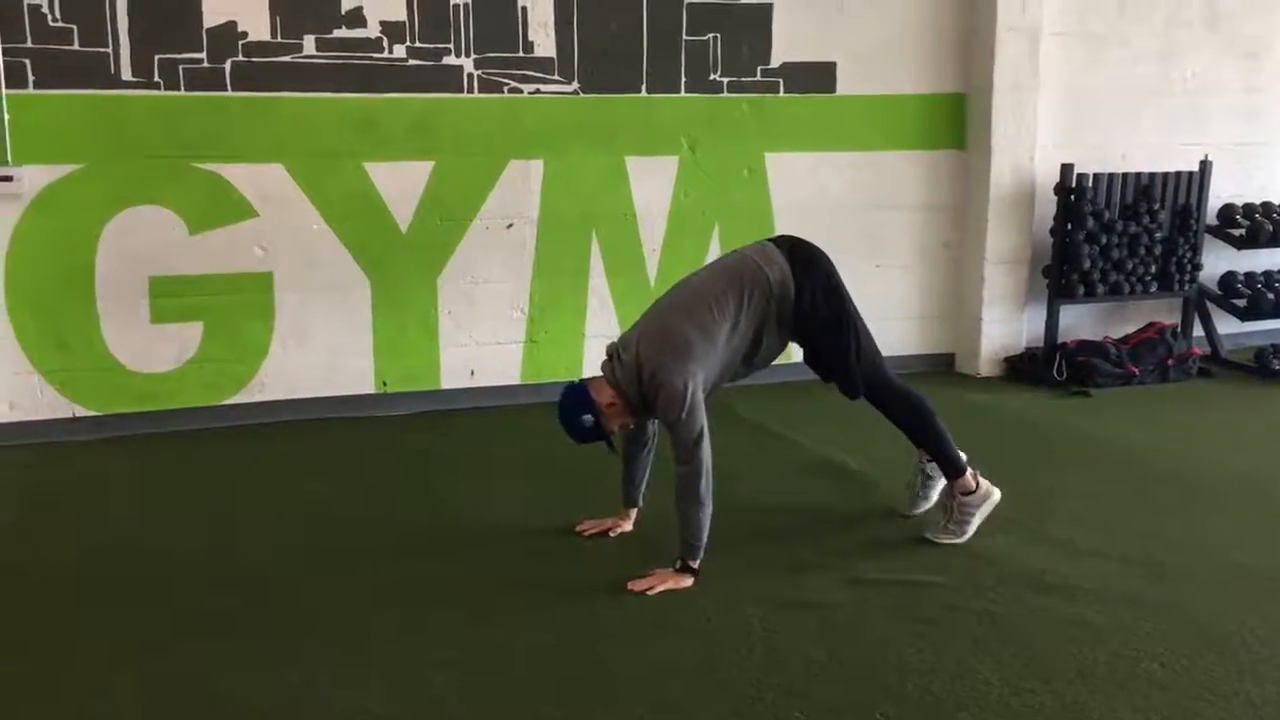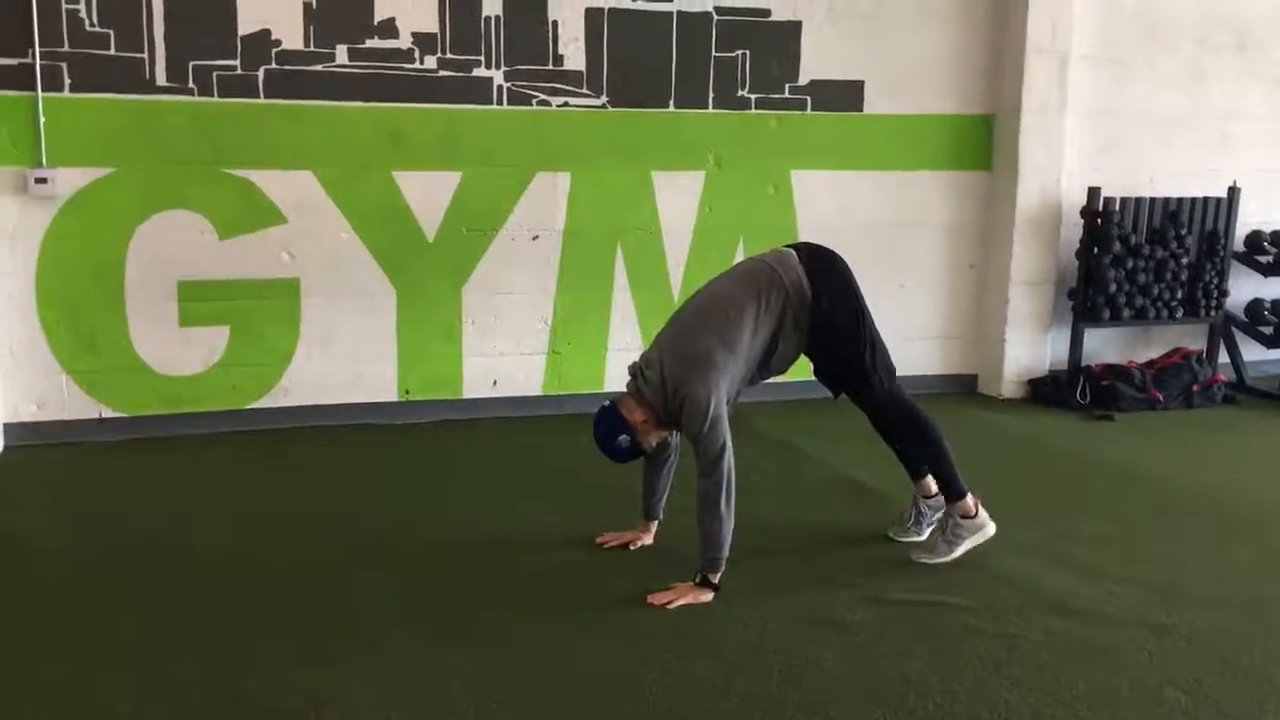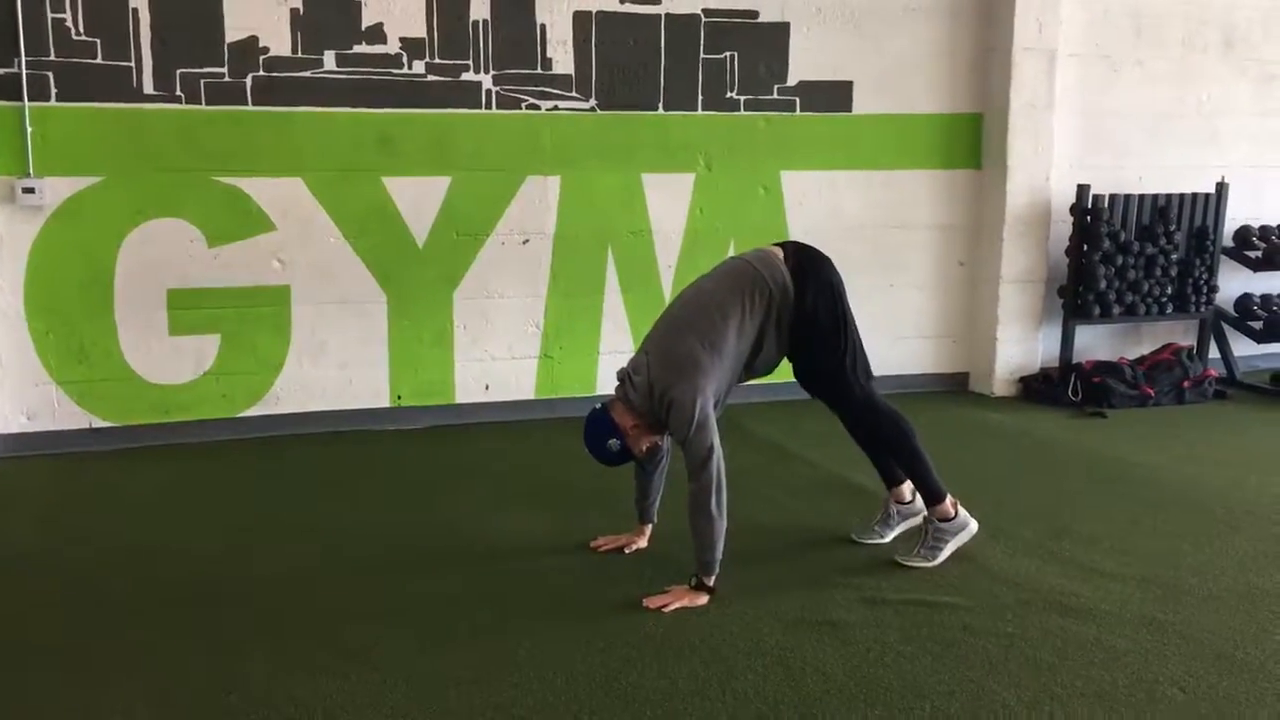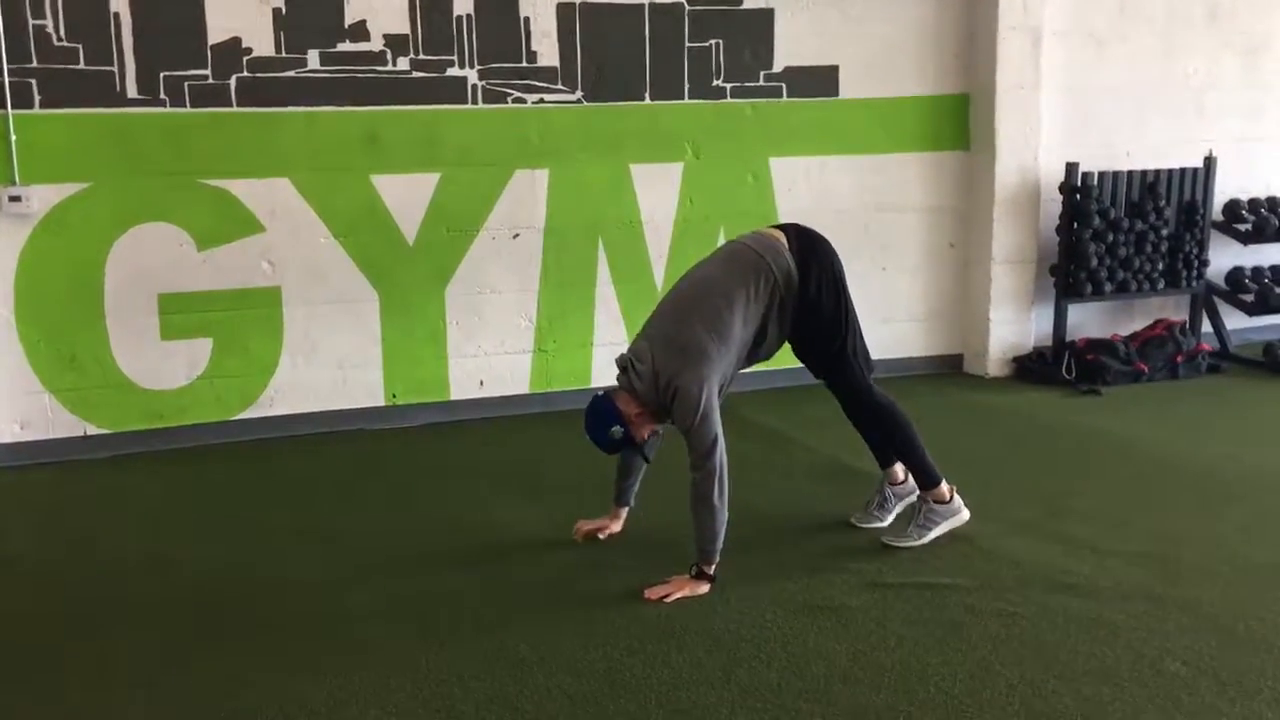
dt=0.5s
person 1, frame 1
left shoulder: (668, 377)
right shoulder: (627, 364)
left elbow: (693, 465)
right elbow: (641, 433)
left wrist: (687, 567)
right wrist: (628, 513)
left hip: (797, 279)
right hip: (776, 274)
left knee: (873, 382)
right knee: (857, 381)
left ankle: (968, 487)
right ankle: (935, 461)
person 1, frame 2
left shoulder: (693, 391)
right shoulder: (651, 378)
left elbow: (716, 478)
right elbow: (662, 449)
left wrist: (707, 582)
right wrist: (648, 525)
left hip: (815, 283)
right hip: (790, 280)
left knee: (881, 395)
right knee: (866, 396)
left ankle: (966, 511)
right ankle: (929, 493)
person 1, frame 3
left shoulder: (681, 395)
right shoulder: (639, 385)
left elbow: (707, 482)
right elbow: (654, 451)
left wrist: (703, 584)
right wrist: (643, 529)
left hip: (801, 281)
right hip: (776, 279)
left knee: (858, 401)
right knee: (842, 400)
left ankle: (946, 514)
right ankle: (904, 500)
person 1, frame 4
left shoulder: (686, 383)
right shoulder: (640, 367)
left elbow: (709, 470)
right elbow: (639, 439)
left wrist: (703, 574)
right wrist: (618, 514)
left hip: (800, 265)
right hip: (774, 258)
left knee: (853, 386)
right knee: (843, 384)
left ankle: (941, 498)
right ankle: (898, 481)
